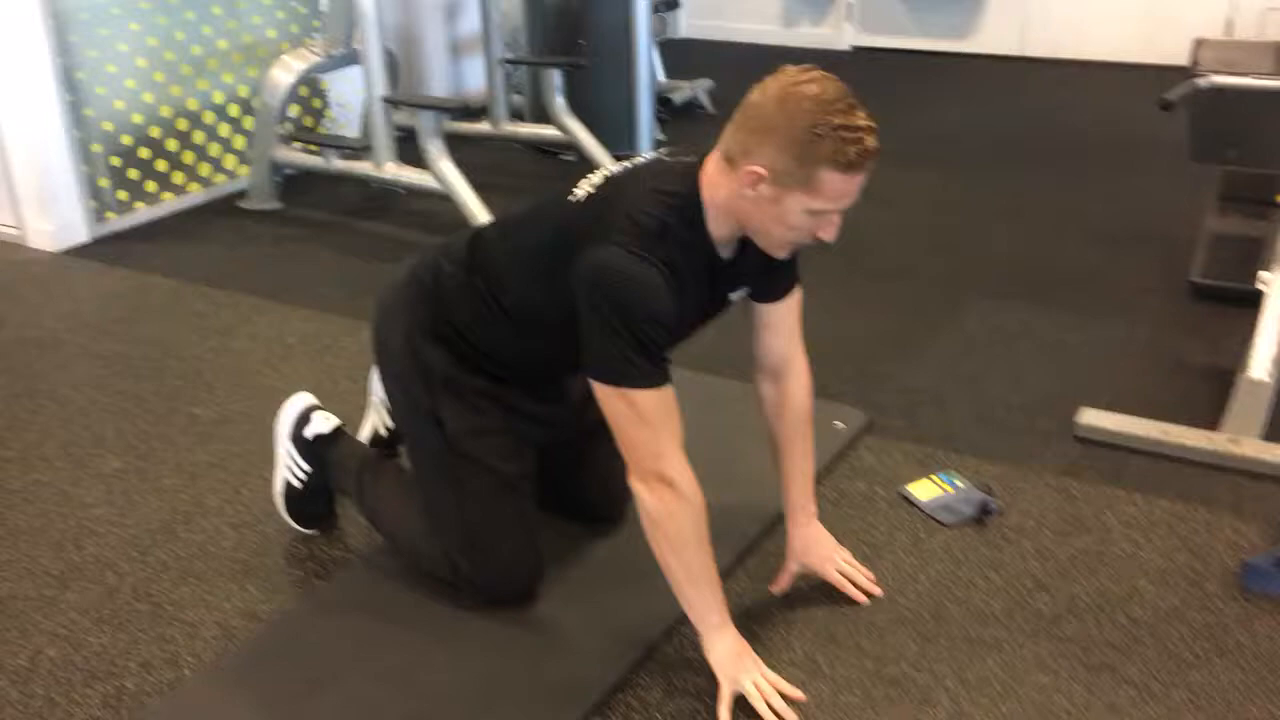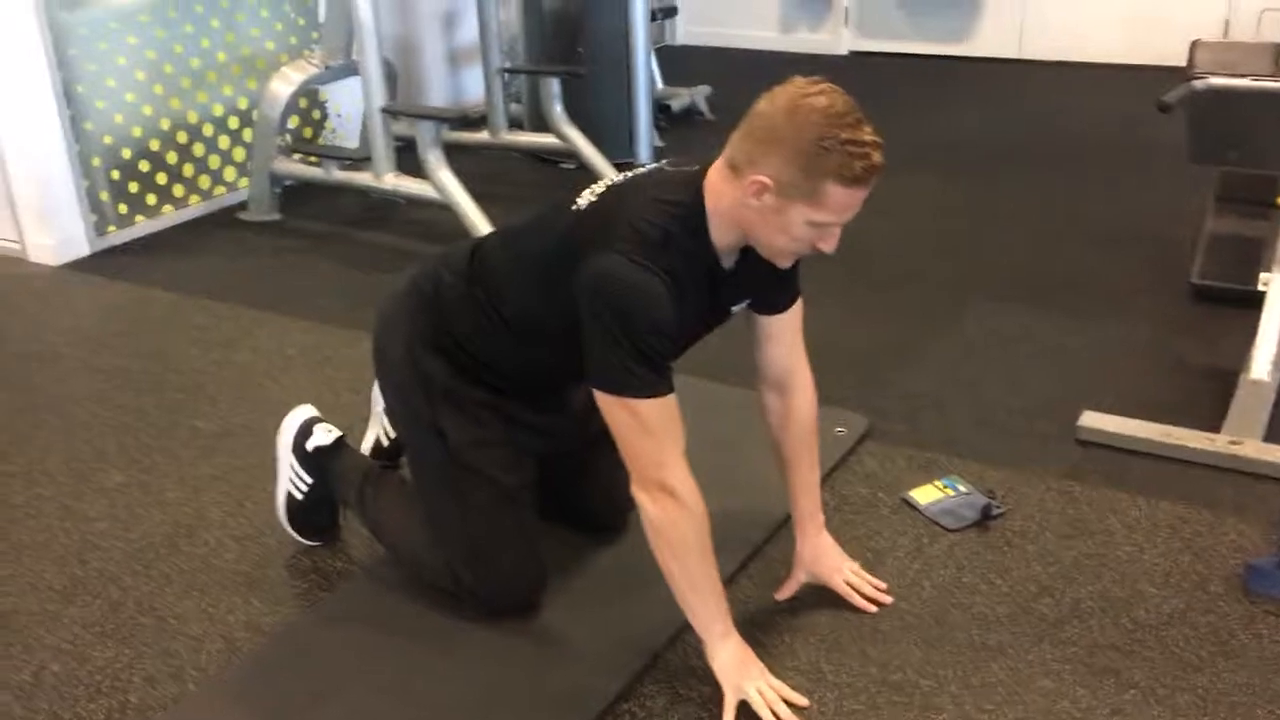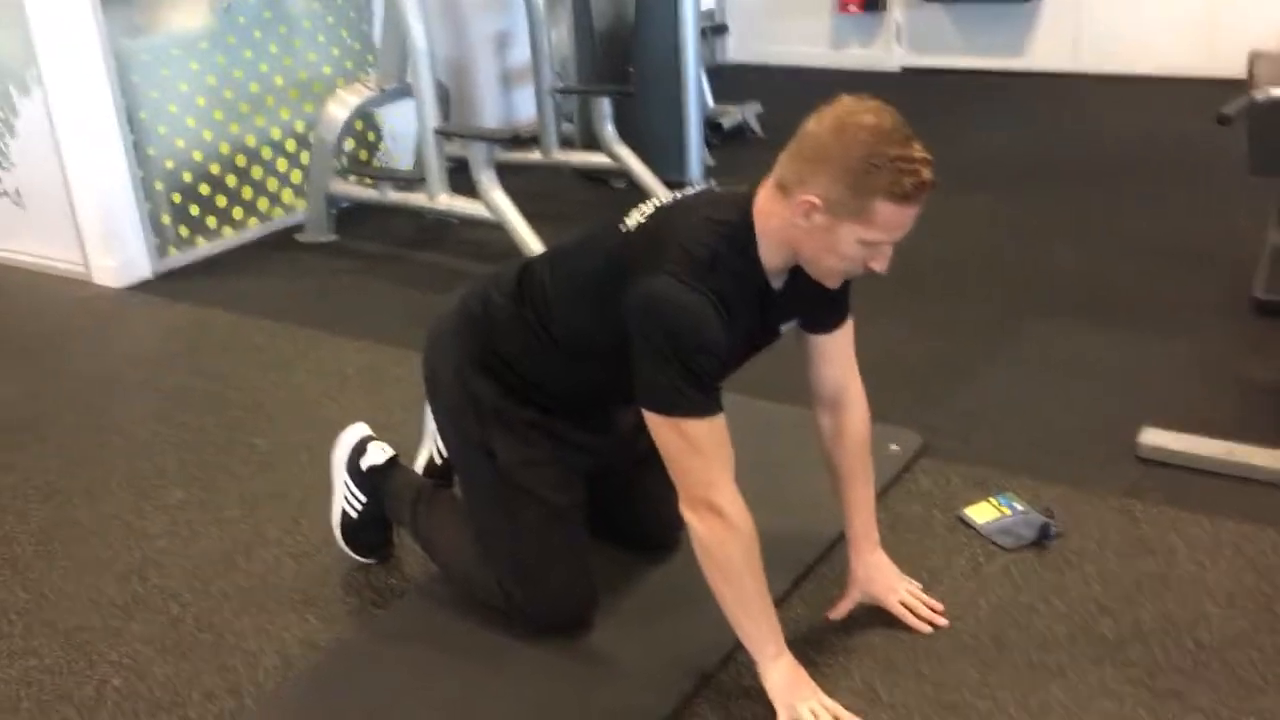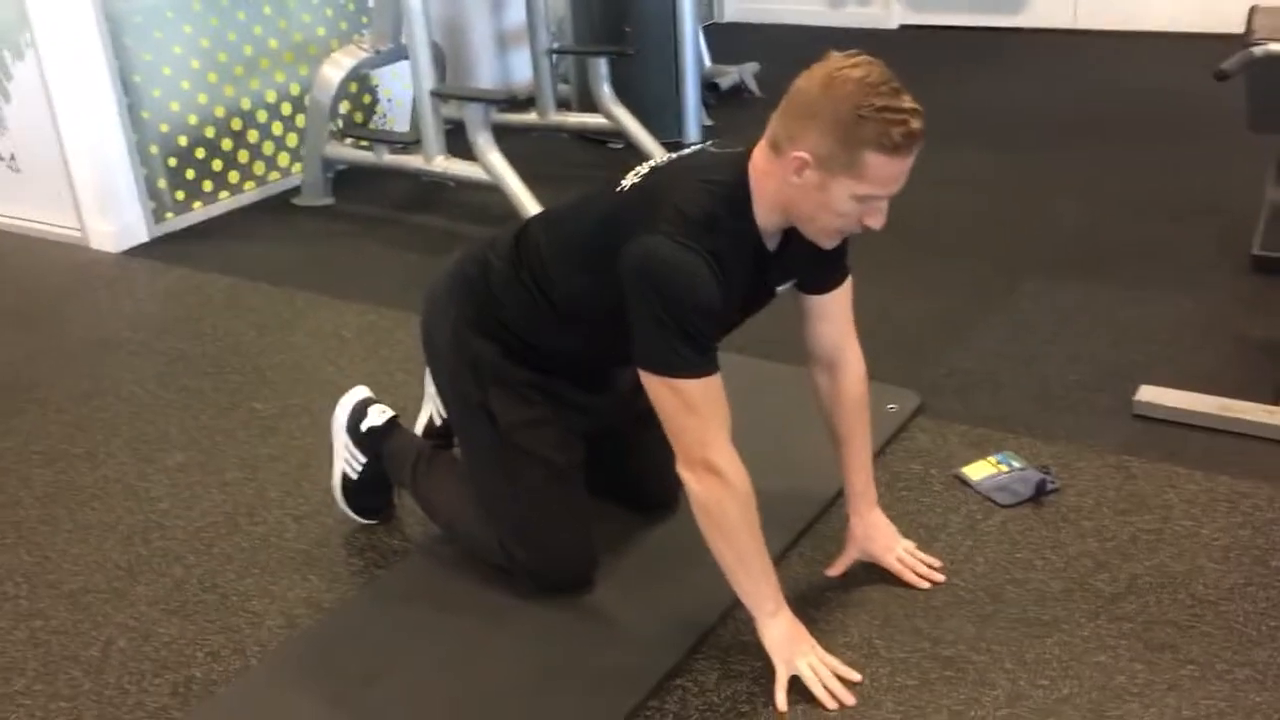
dt=0.3s
person 1, frame 1
left shoulder: (759, 213)
right shoulder: (629, 260)
left elbow: (782, 370)
right elbow: (659, 474)
left wrist: (803, 527)
right wrist: (721, 638)
left hip: (537, 346)
right hip: (441, 341)
left knee: (601, 504)
right knee: (500, 573)
left ankle: (409, 416)
right ankle: (326, 449)
person 1, frame 2
left shoulder: (761, 224)
right shoulder: (632, 271)
left elbow: (786, 382)
right elbow: (662, 483)
left wrist: (813, 536)
right wrist: (725, 646)
left hip: (538, 356)
right hip: (440, 354)
left knee: (603, 513)
right knee: (502, 586)
right ankle: (327, 461)
person 1, frame 3
left shoulder: (809, 242)
right shoulder: (680, 290)
left elbow: (840, 400)
right elbow: (710, 504)
left wrist: (867, 555)
right wrist: (776, 664)
left hip: (587, 378)
right hip: (491, 371)
left knee: (654, 532)
right knee: (555, 603)
right ankle: (382, 480)
person 1, frame 4
left shoulder: (808, 205)
right shoulder: (675, 251)
left elbow: (836, 360)
right elbow: (707, 463)
left wrist: (866, 514)
right wrist: (775, 620)
left hip: (585, 338)
right hip: (488, 333)
left knee: (653, 492)
right knee: (556, 561)
left ankle: (499, 422)
right ankle: (382, 440)
